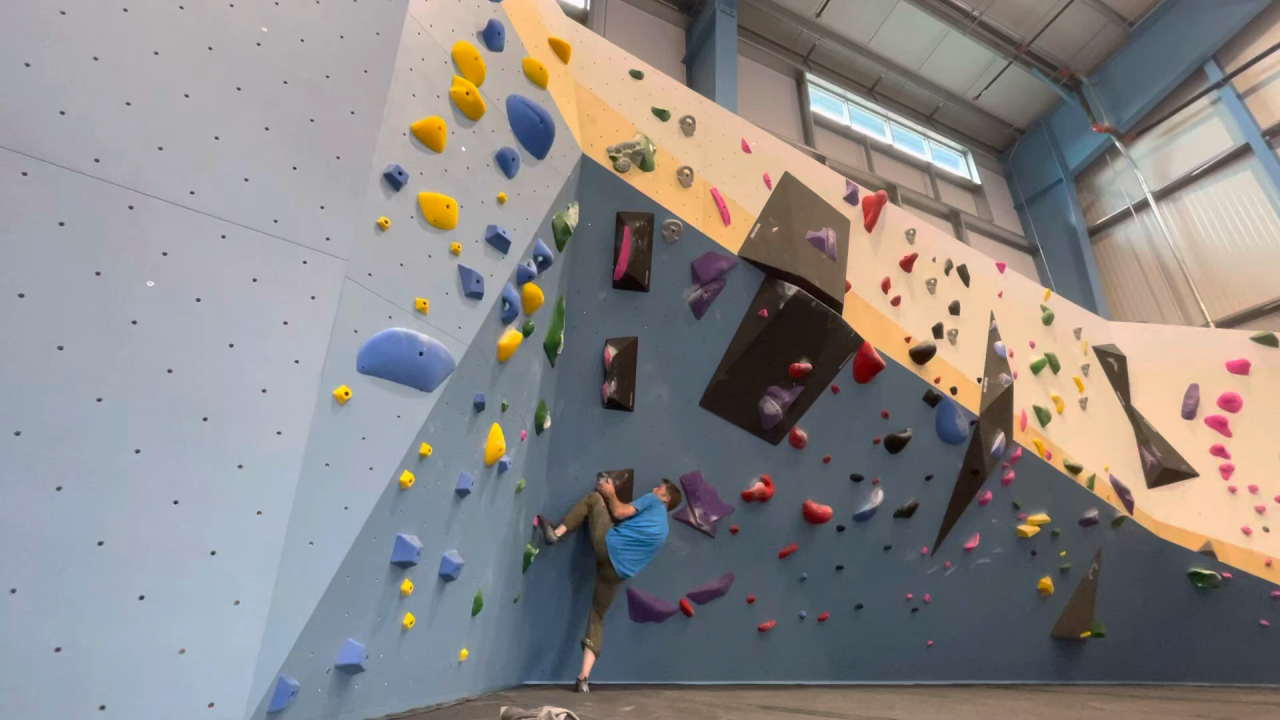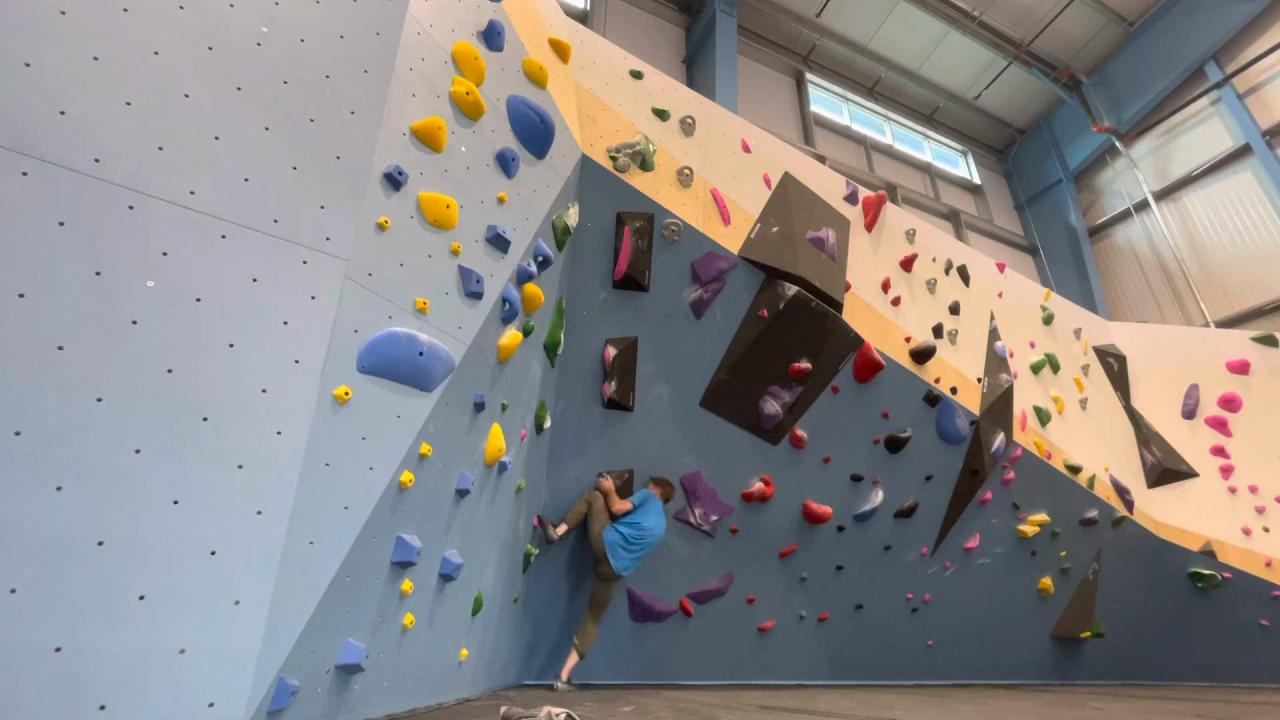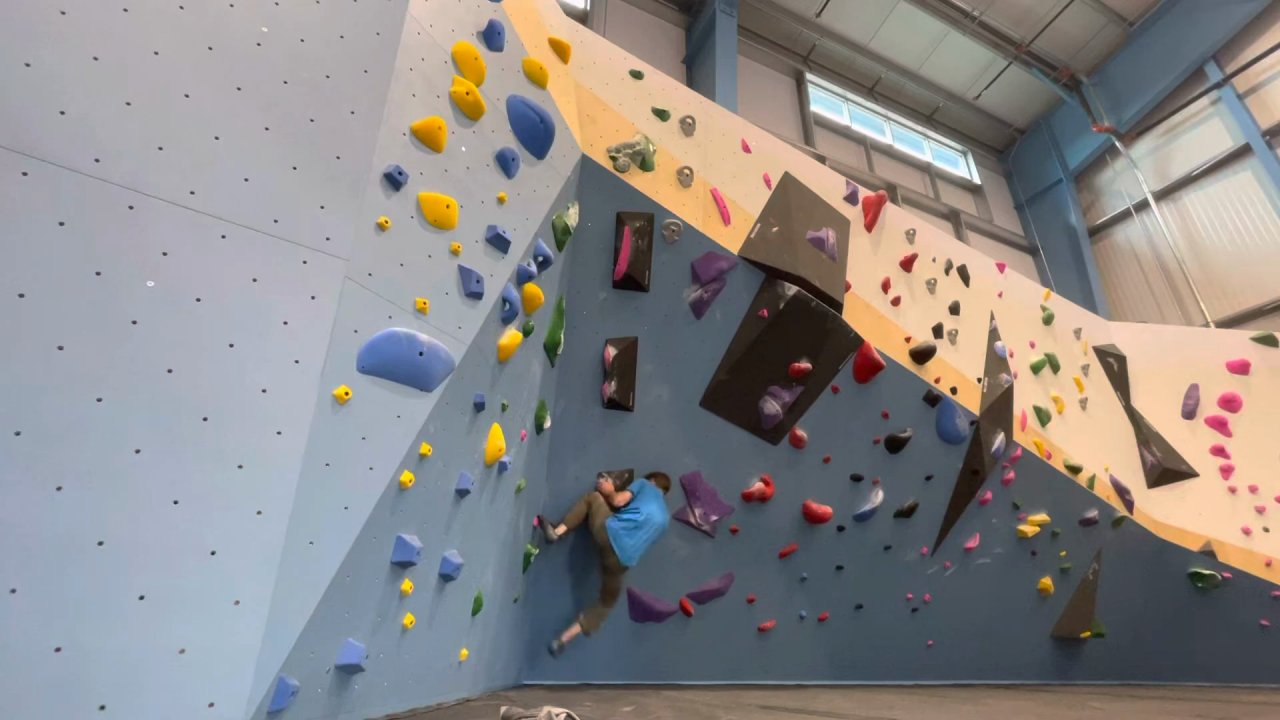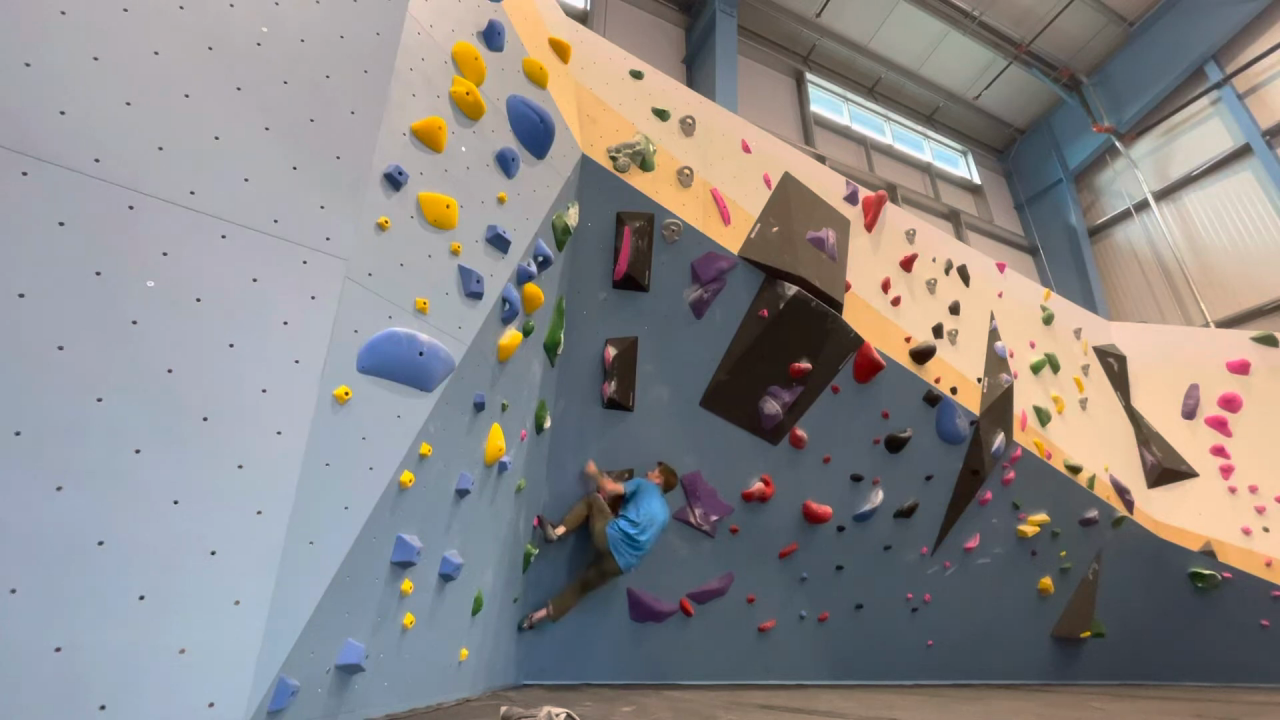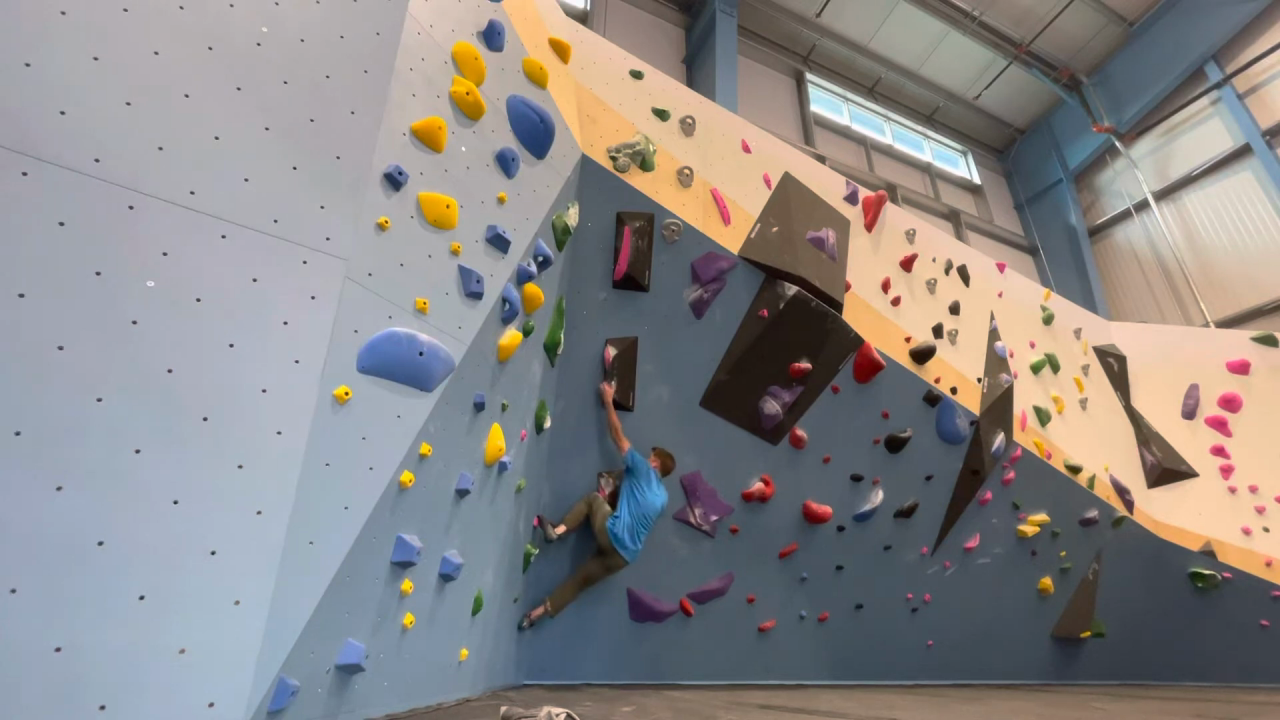
dt=0.5s
person 1, frame 1
left shoulder: (652, 501)
right shoulder: (662, 529)
left elbow: (620, 513)
left wrist: (610, 494)
left hip: (609, 543)
right hip: (618, 569)
left knee: (594, 497)
right knee: (597, 615)
left ankle: (557, 532)
right ankle: (584, 677)
person 1, frame 2
left shoulder: (649, 496)
right shoulder: (661, 525)
left elbow: (617, 508)
left wrist: (609, 490)
left hip: (607, 540)
right hip: (616, 567)
left knee: (594, 496)
right knee: (593, 617)
left ankle: (558, 531)
right ankle: (564, 676)
person 1, frame 3
left shoulder: (646, 485)
right shoulder: (664, 518)
left elbow: (618, 501)
left wrist: (608, 491)
left hip: (610, 533)
right hip: (622, 559)
left knee: (593, 497)
right knee: (606, 602)
left ankle: (558, 530)
right ankle: (565, 638)
person 1, frame 4
left shoulder: (644, 485)
right shoulder: (665, 513)
left elbow: (608, 489)
left wrist: (595, 473)
left hip: (613, 540)
right hip: (623, 563)
left knee: (593, 498)
right knee: (583, 584)
left ankle: (557, 530)
right ankle: (541, 615)
person 1, frame 5
left shoulder: (642, 470)
right shoulder: (663, 497)
left elbow: (618, 436)
left wrist: (608, 400)
right wrist: (612, 499)
left hip: (612, 535)
right hip: (625, 554)
left knee: (593, 498)
right knee: (581, 579)
left ankle: (557, 530)
right ankle: (540, 611)
